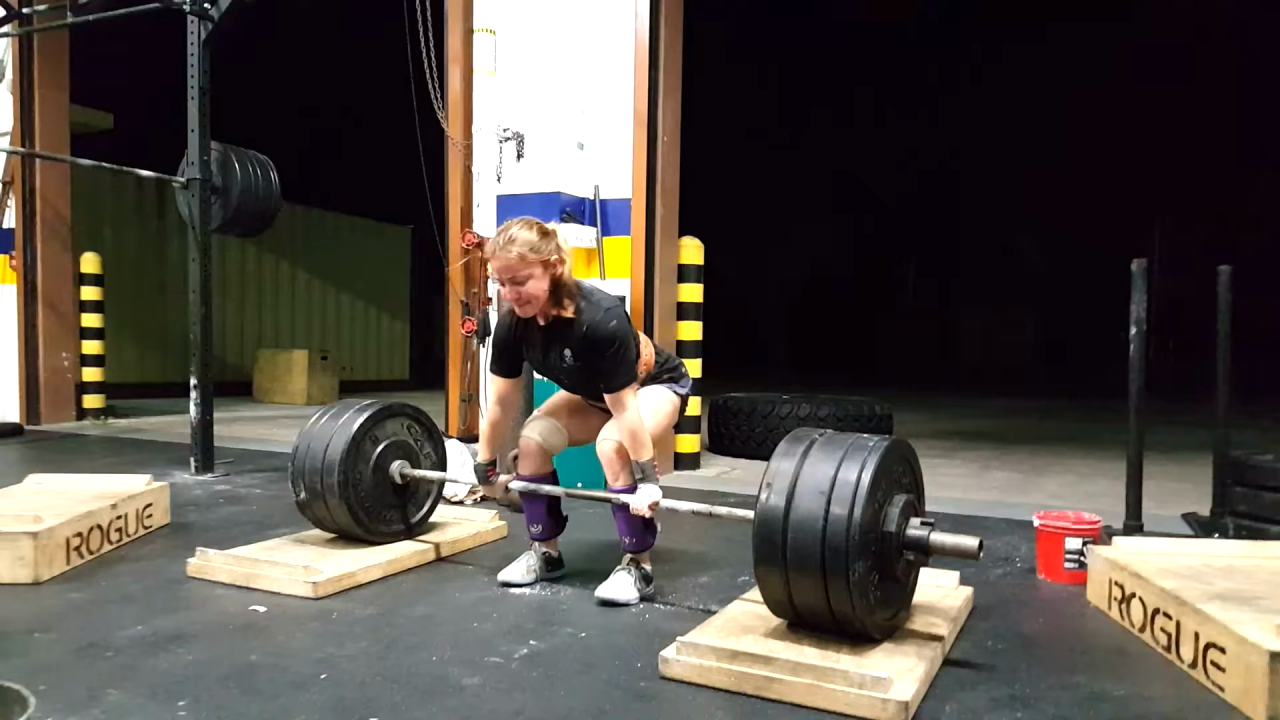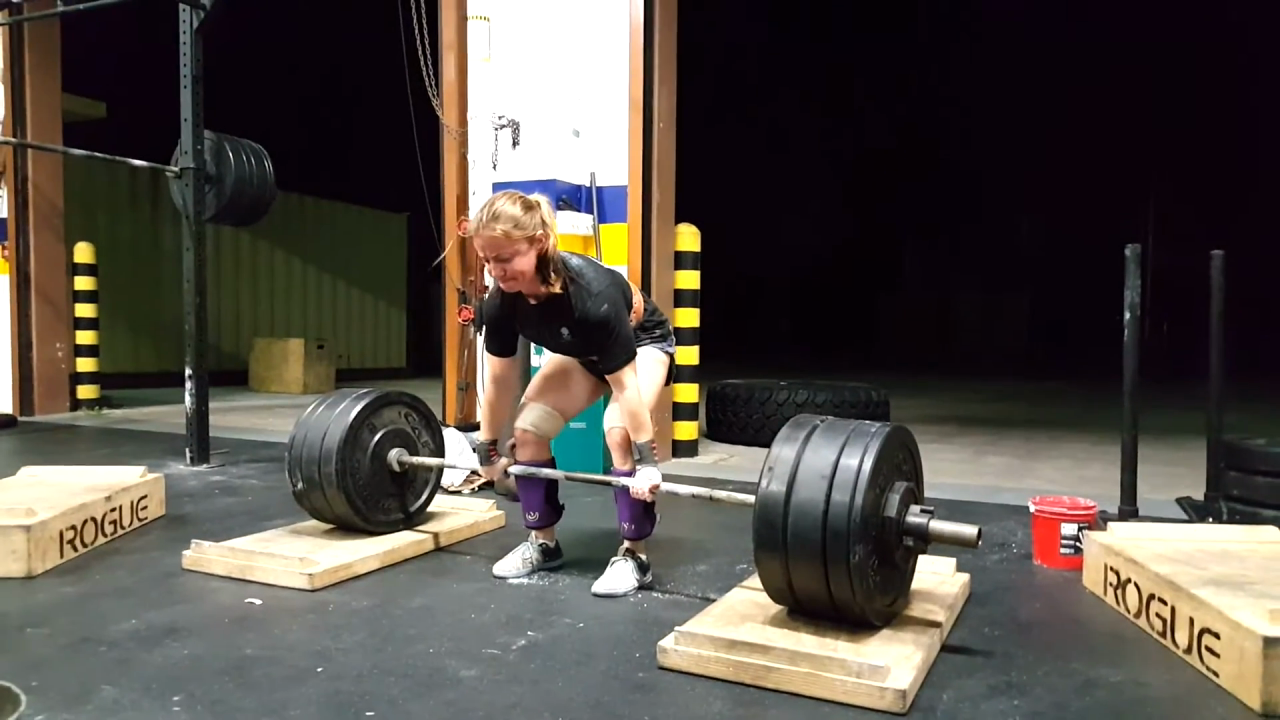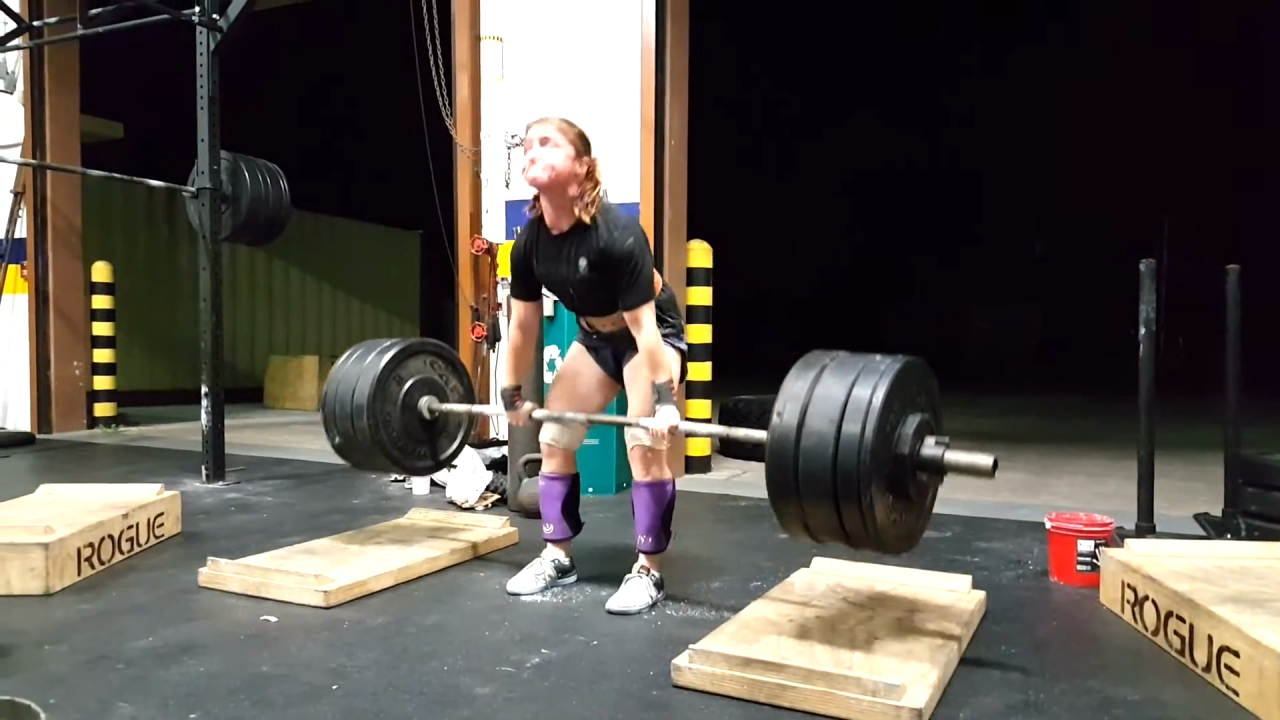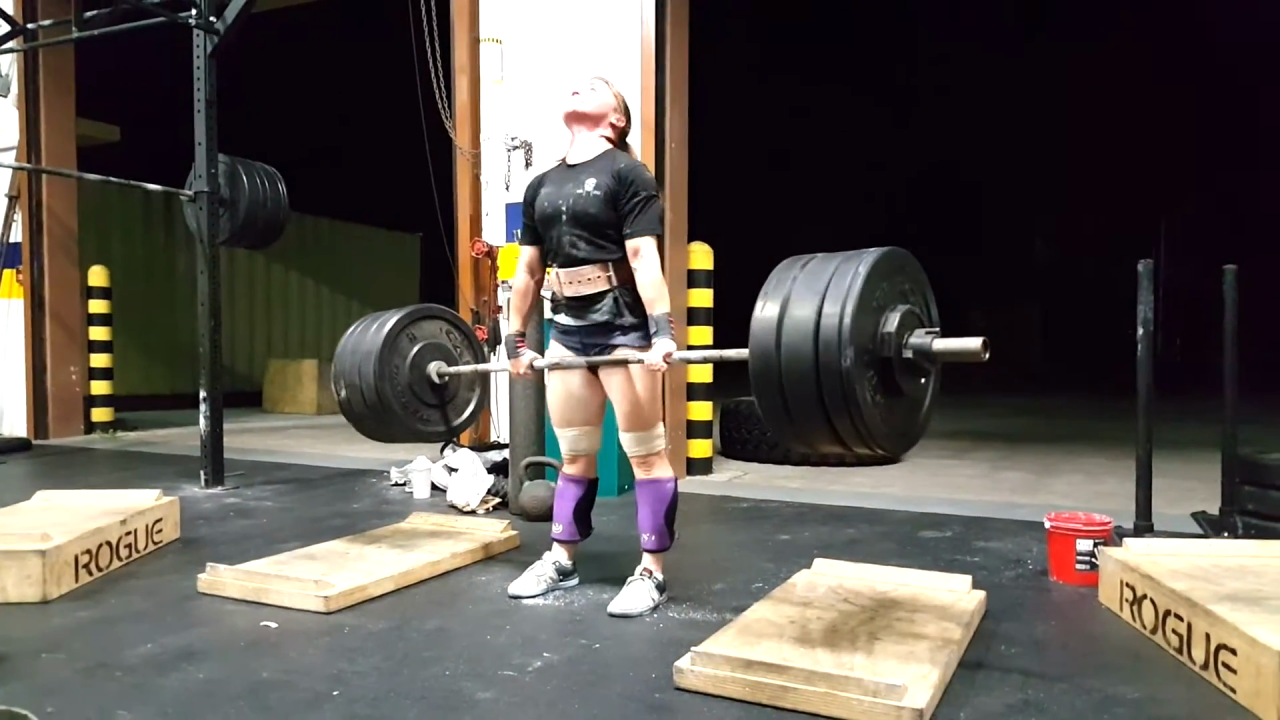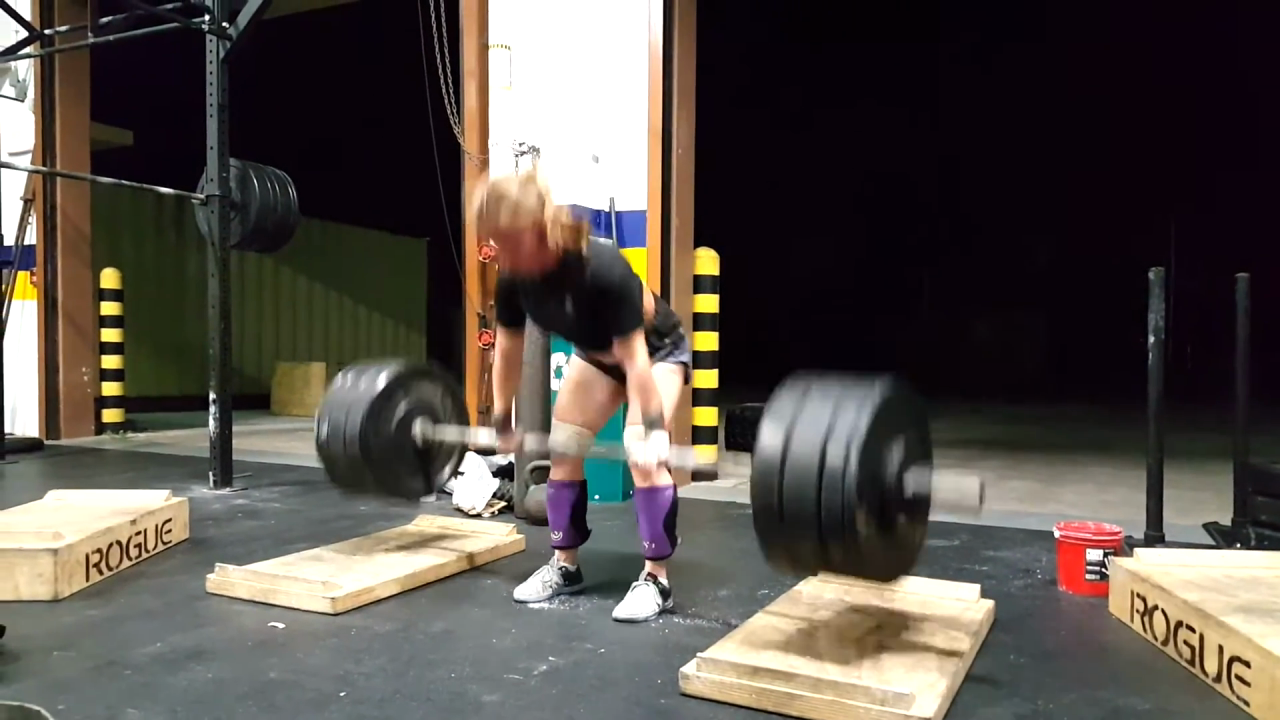
dt=1s
person 1, frame 1
left shoulder: (601, 320)
right shoulder: (511, 326)
left elbow: (625, 408)
right elbow: (501, 402)
left wrist: (647, 481)
right wrist: (486, 466)
left hip: (655, 384)
right hip: (592, 394)
left knee: (613, 445)
right knee: (533, 439)
left ankle: (637, 565)
right ankle: (545, 551)
person 1, frame 2
left shoulder: (592, 294)
right shoulder: (501, 303)
left elbow: (624, 386)
right elbow: (500, 380)
left wrist: (646, 462)
right wrist: (487, 449)
left hip: (641, 340)
right hip: (580, 351)
left knee: (620, 431)
right knee: (529, 427)
left ankle: (634, 556)
right ankle: (542, 542)
person 1, frame 3
left shoulder: (616, 234)
right shoulder: (530, 242)
left elbow: (643, 326)
right elbow: (523, 325)
left wrist: (665, 404)
right wrist: (512, 396)
left hip: (654, 335)
right hip: (594, 338)
left knee: (643, 445)
right knee: (553, 441)
left ankle: (647, 572)
right ankle: (556, 557)
person 1, frame 4
left shoulder: (625, 172)
right shoulder: (541, 186)
left elbow: (644, 258)
right elbow: (527, 270)
left wrist: (662, 330)
right wrist: (516, 340)
left hip: (623, 323)
right hip: (567, 326)
left knee: (644, 450)
right knee: (574, 452)
left ankle: (652, 571)
right ankle: (561, 558)
person 1, frame 5
left shoulder: (598, 271)
right shoulder: (511, 280)
left elbow: (634, 357)
right elbow: (508, 352)
left wrist: (654, 433)
right wrist: (503, 421)
left hip: (657, 350)
right hip: (597, 357)
left knee: (645, 451)
right knee: (562, 453)
left ankle: (656, 576)
right ankle: (564, 565)
